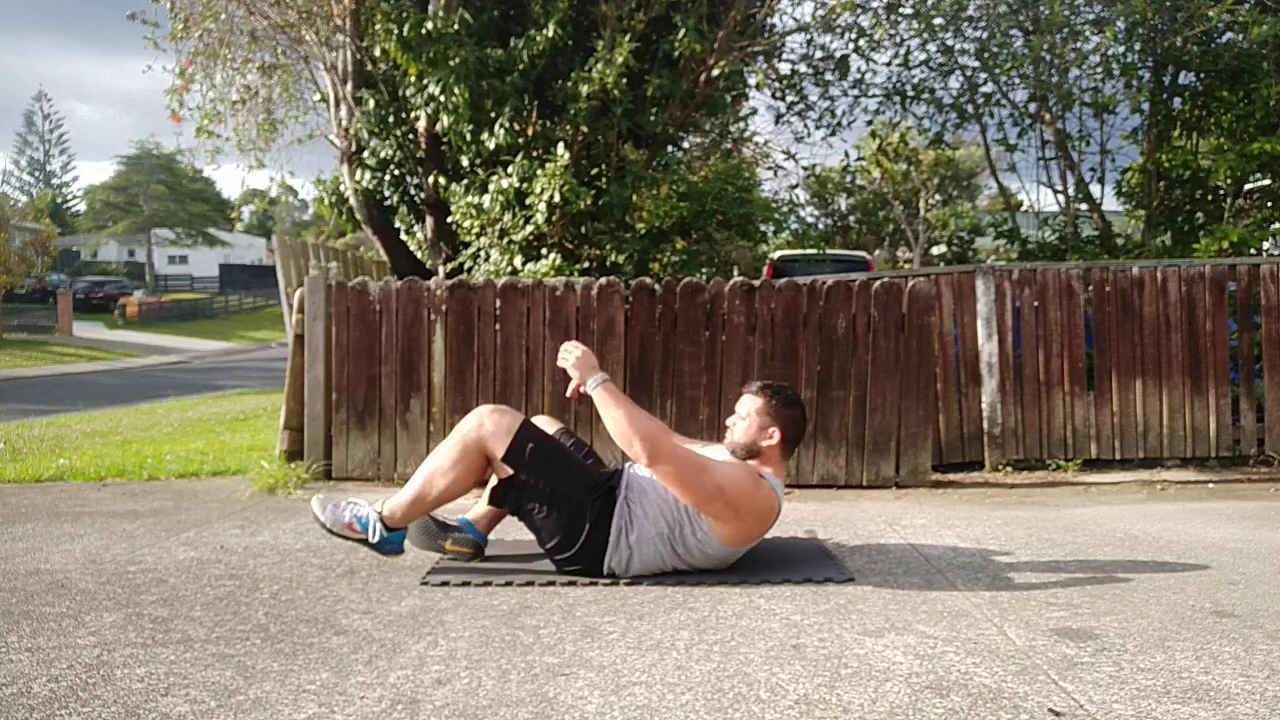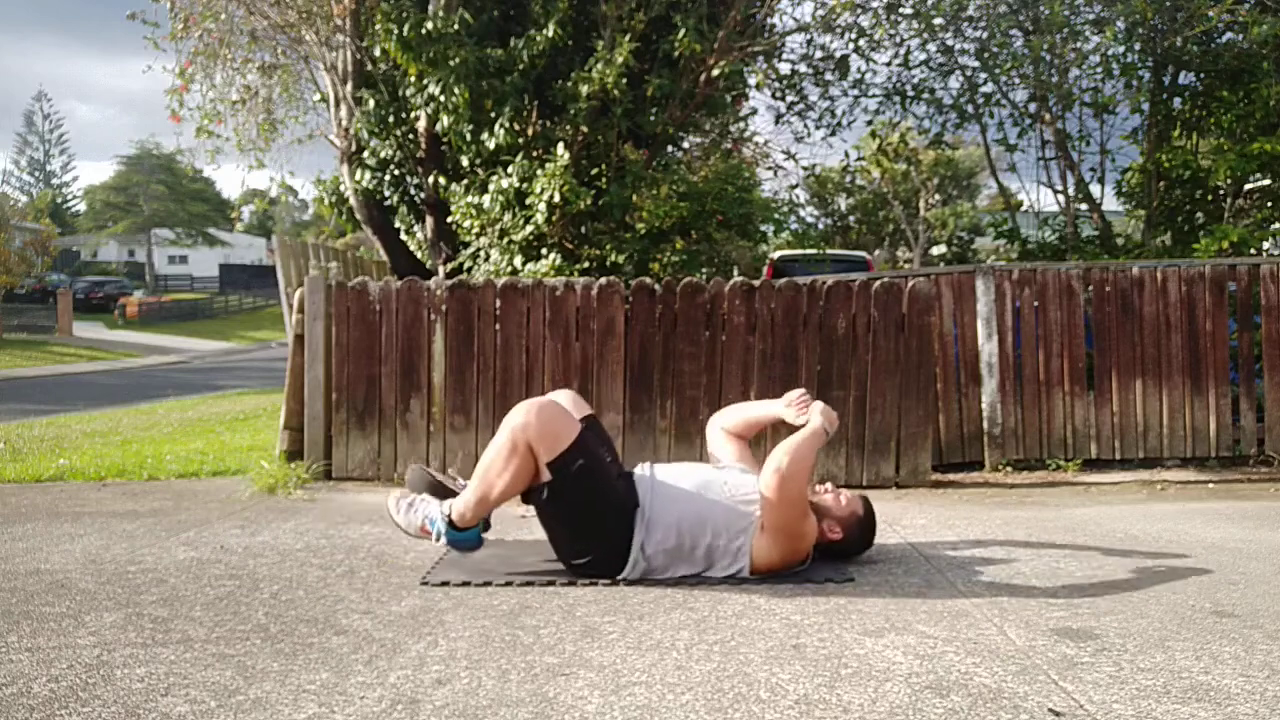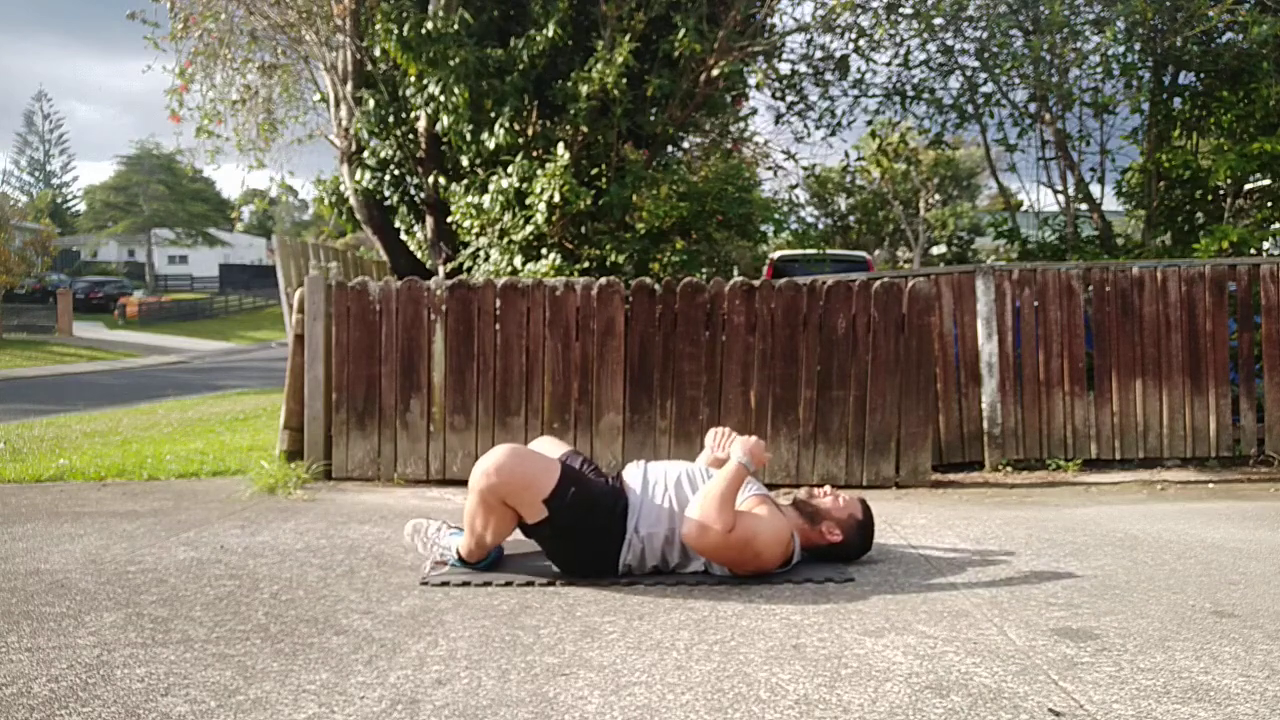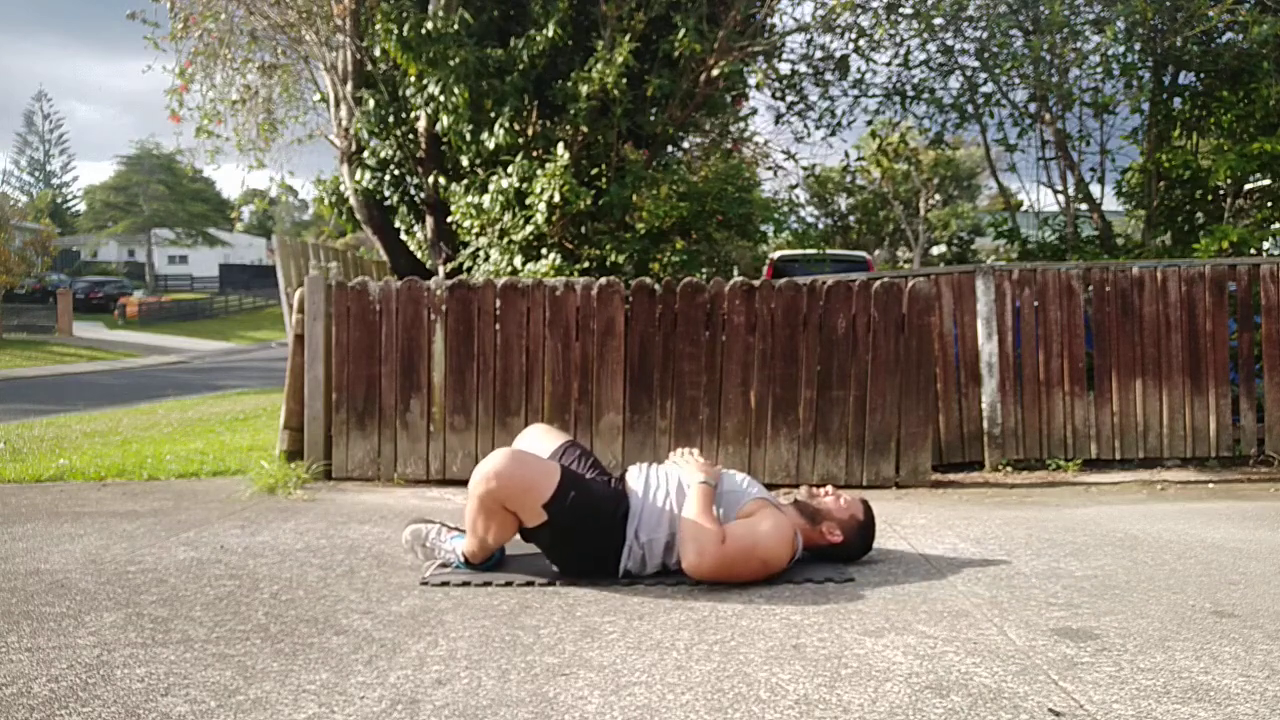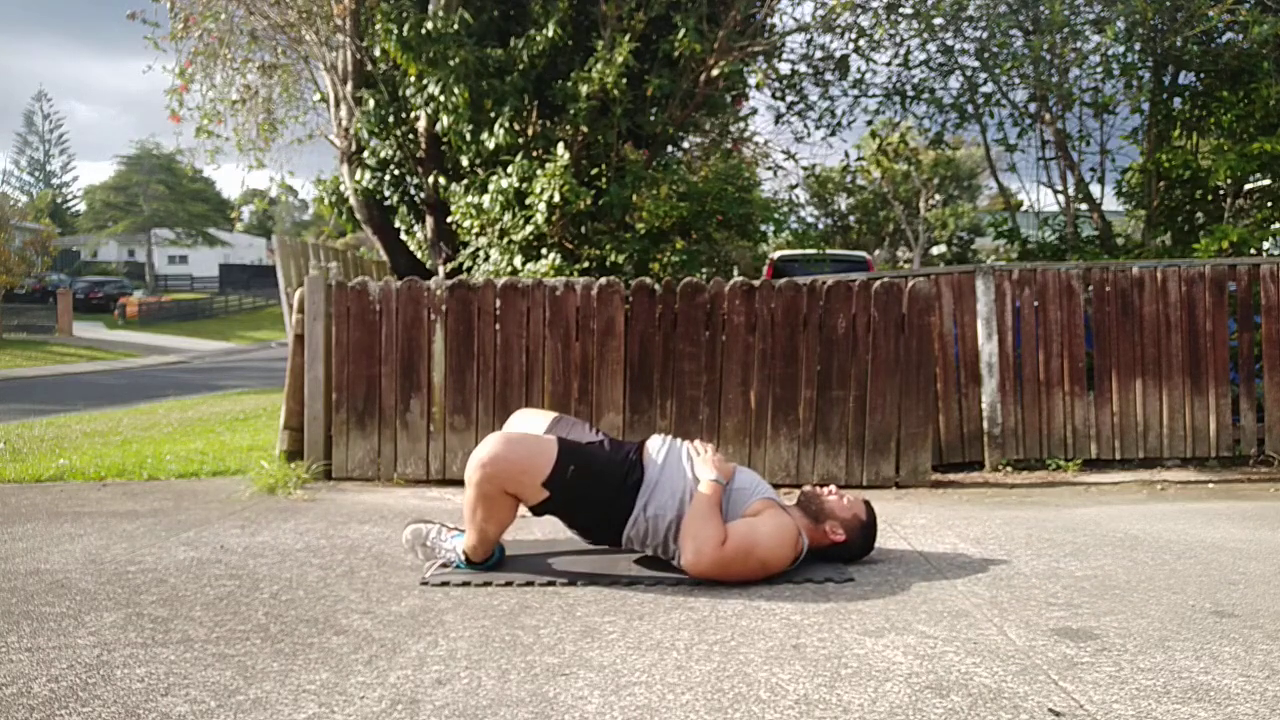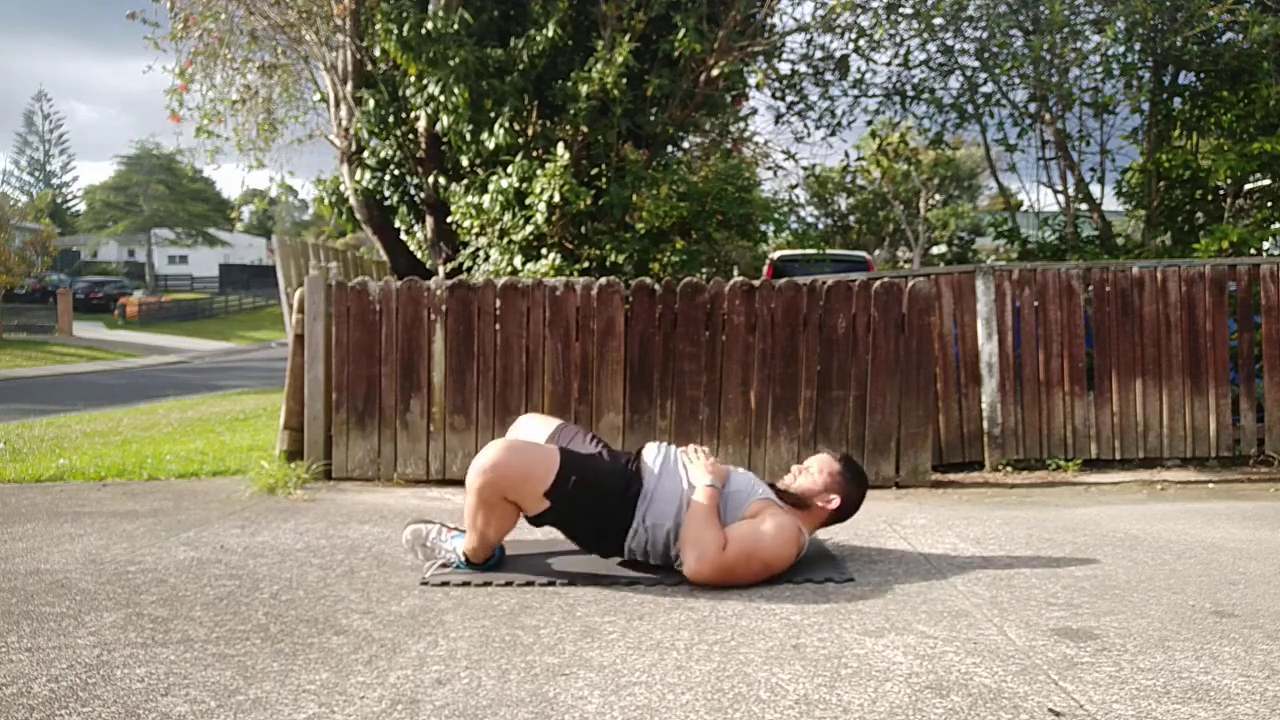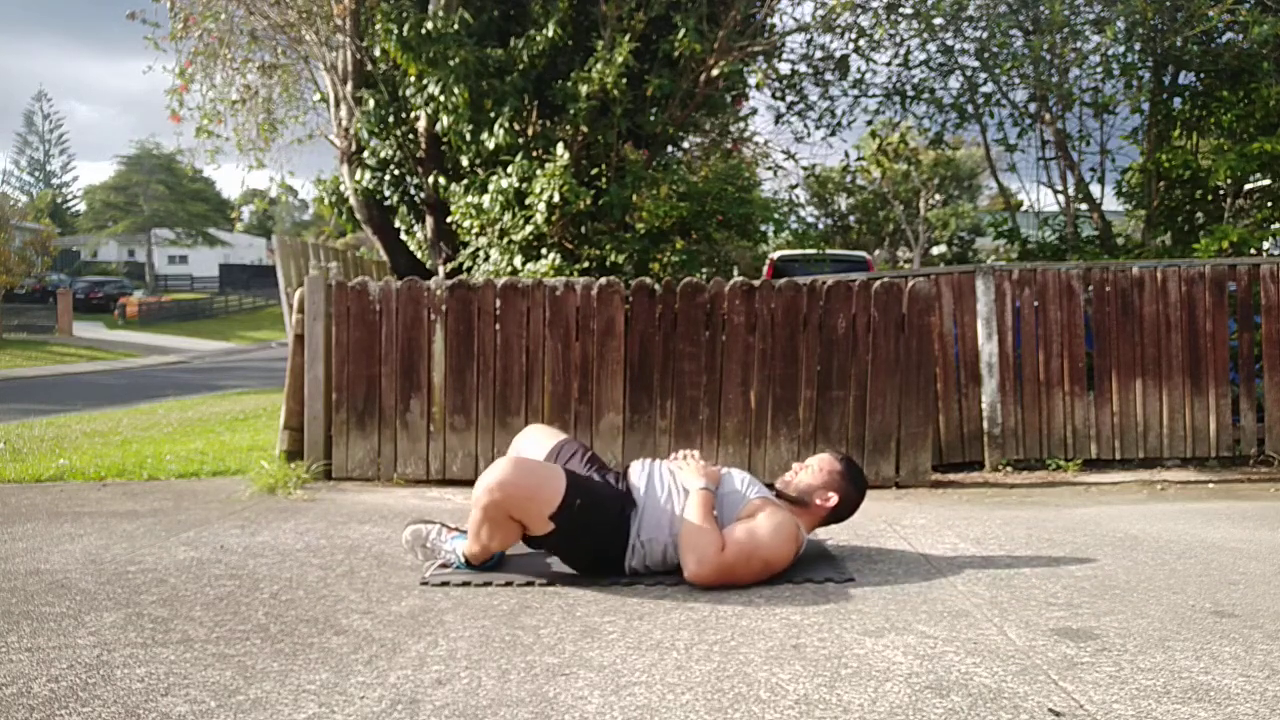
dt=0.7s
person 1, frame 1
left shoulder: (751, 497)
right shoulder: (741, 467)
left elbow: (650, 451)
right elbow: (659, 444)
left wrist: (594, 376)
right wrist: (602, 391)
left hip: (593, 535)
right hip: (609, 498)
left knee: (487, 422)
right knee: (540, 428)
left ankle: (385, 525)
right ankle: (469, 531)
person 1, frame 2
left shoulder: (792, 539)
right shoulder: (758, 491)
left elbow: (781, 477)
right elbow: (721, 426)
left wrist: (819, 427)
right wrist: (783, 409)
left hip: (611, 540)
right hip: (623, 494)
left knee: (534, 417)
right knee: (561, 401)
left ankle: (458, 521)
right ankle: (472, 496)
person 1, frame 3
left shoulder: (776, 538)
right shoulder: (770, 512)
left elbow: (702, 532)
left wrist: (743, 463)
right wrist: (716, 457)
left hip: (609, 533)
right hip: (616, 497)
left knee: (501, 465)
right knee: (542, 447)
left ankle: (469, 553)
right ankle: (481, 533)
person 1, frame 4
left shoulder: (778, 538)
right shoulder: (770, 511)
left elbow: (699, 557)
left wrist: (700, 479)
right wrist: (696, 471)
left hip: (609, 533)
right hip: (616, 494)
left knee: (501, 469)
right knee: (535, 436)
left ankle: (471, 553)
right ankle: (486, 528)
person 1, frame 5
left shoulder: (783, 539)
right shoulder: (775, 513)
left elbow: (699, 557)
left wrist: (711, 480)
right wrist: (710, 468)
left hip: (619, 499)
right hip: (630, 464)
left knee: (495, 455)
right knee: (523, 422)
left ankle: (472, 552)
right ankle: (481, 531)
person 1, frame 6
left shoulder: (783, 534)
right shoulder: (772, 504)
left elbow: (701, 564)
left wrist: (706, 485)
right wrist: (707, 474)
left hip: (620, 510)
right hip: (628, 472)
left knee: (497, 461)
right knee: (529, 428)
left ankle: (472, 553)
right ankle: (483, 530)
person 1, frame 7
left shoulder: (780, 532)
right shoulder: (769, 504)
left elbow: (701, 566)
left wrist: (700, 486)
right wrist: (699, 472)
left hip: (613, 532)
right hip: (621, 488)
left knee: (504, 481)
right knee: (533, 437)
left ankle: (470, 552)
right ankle: (485, 535)
